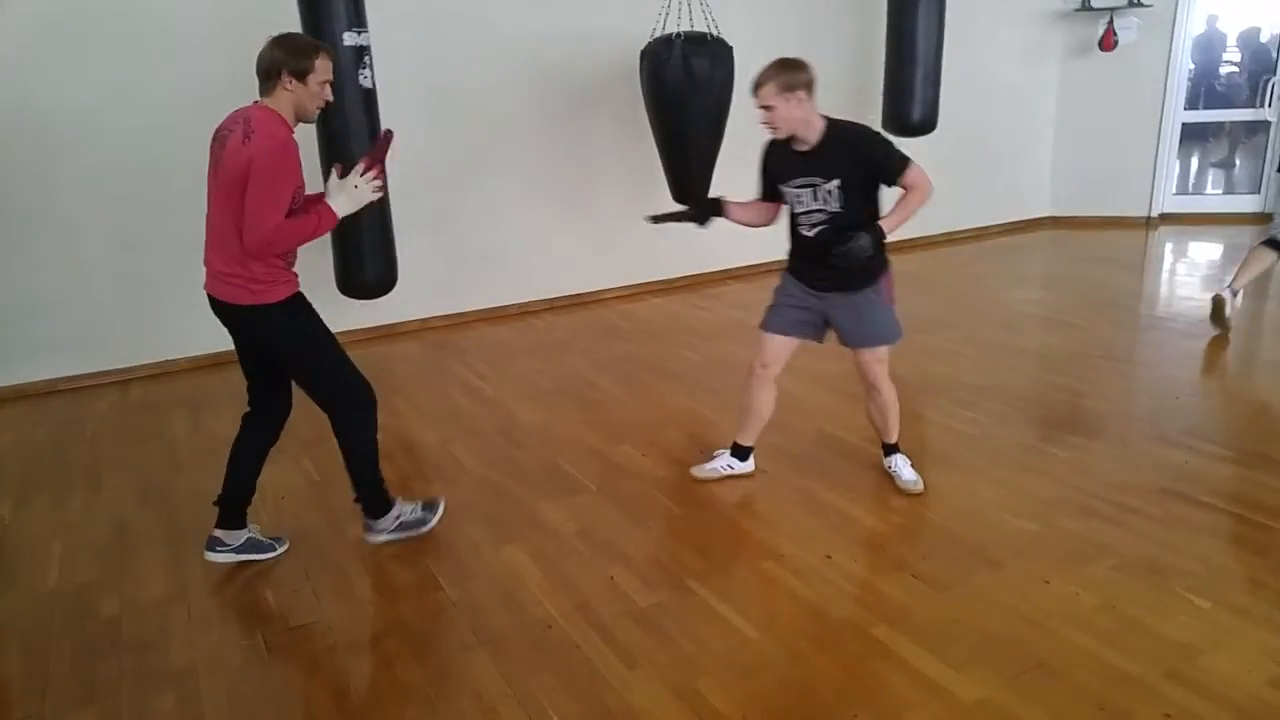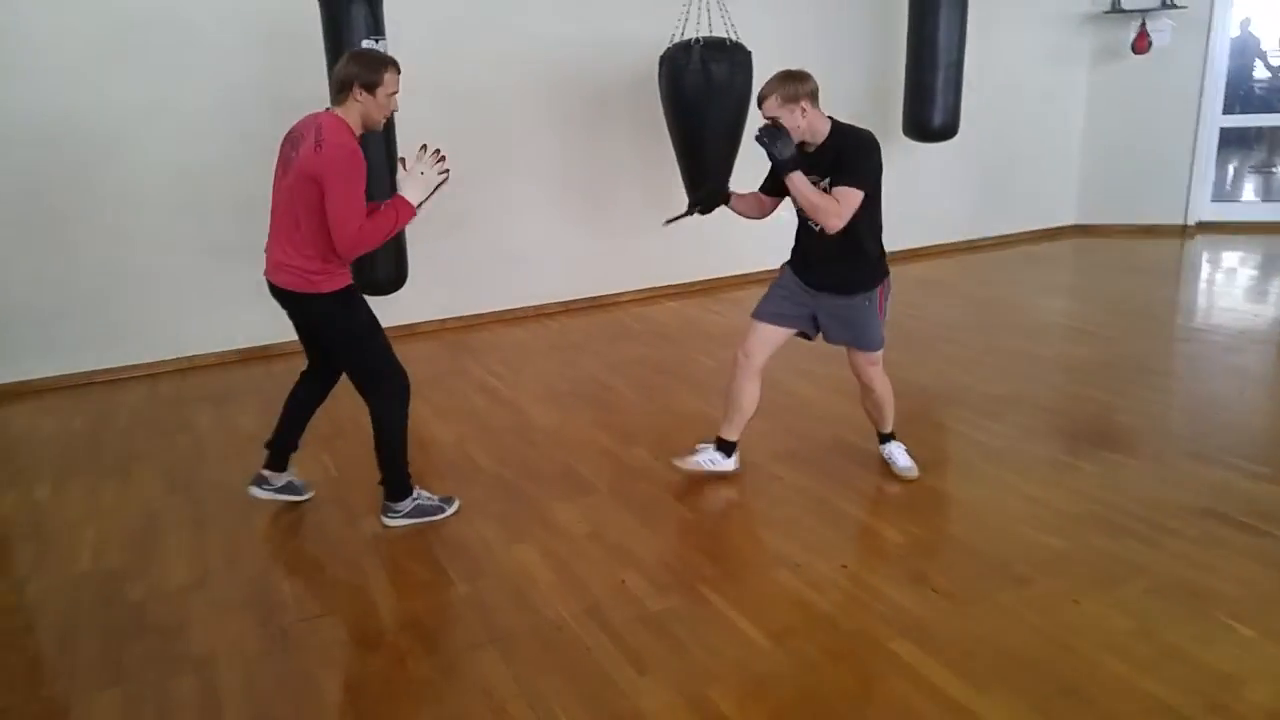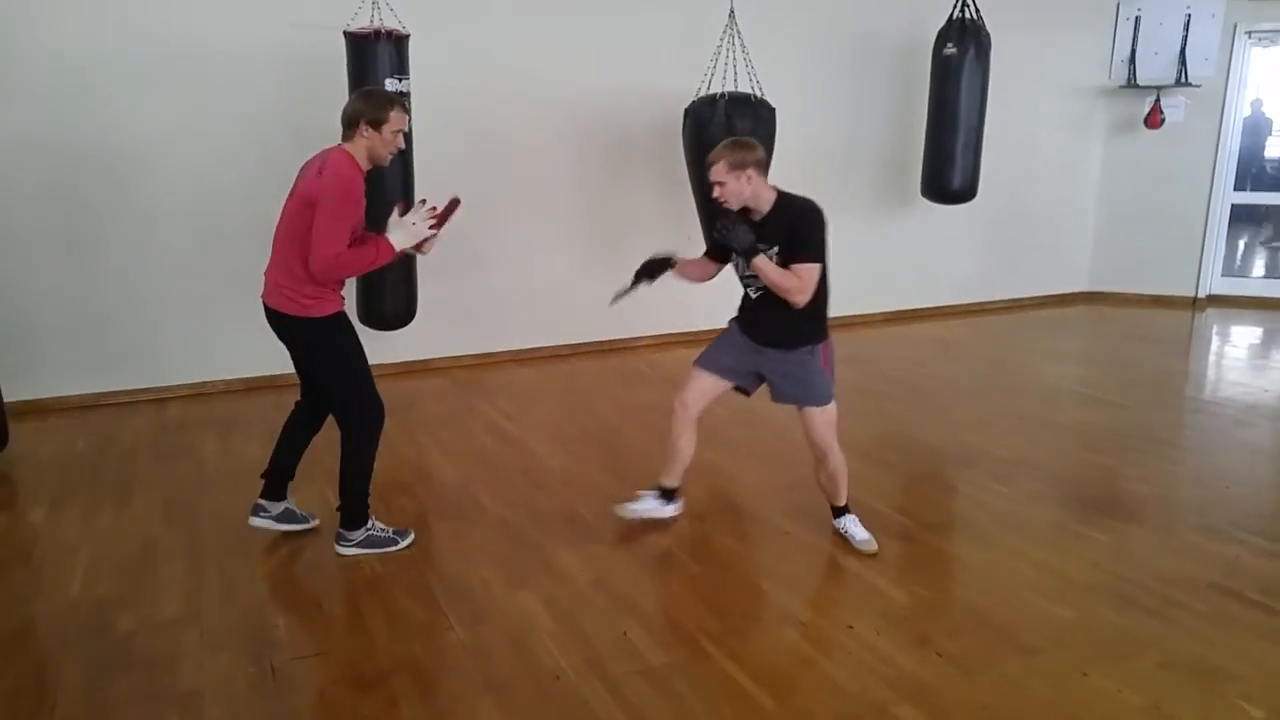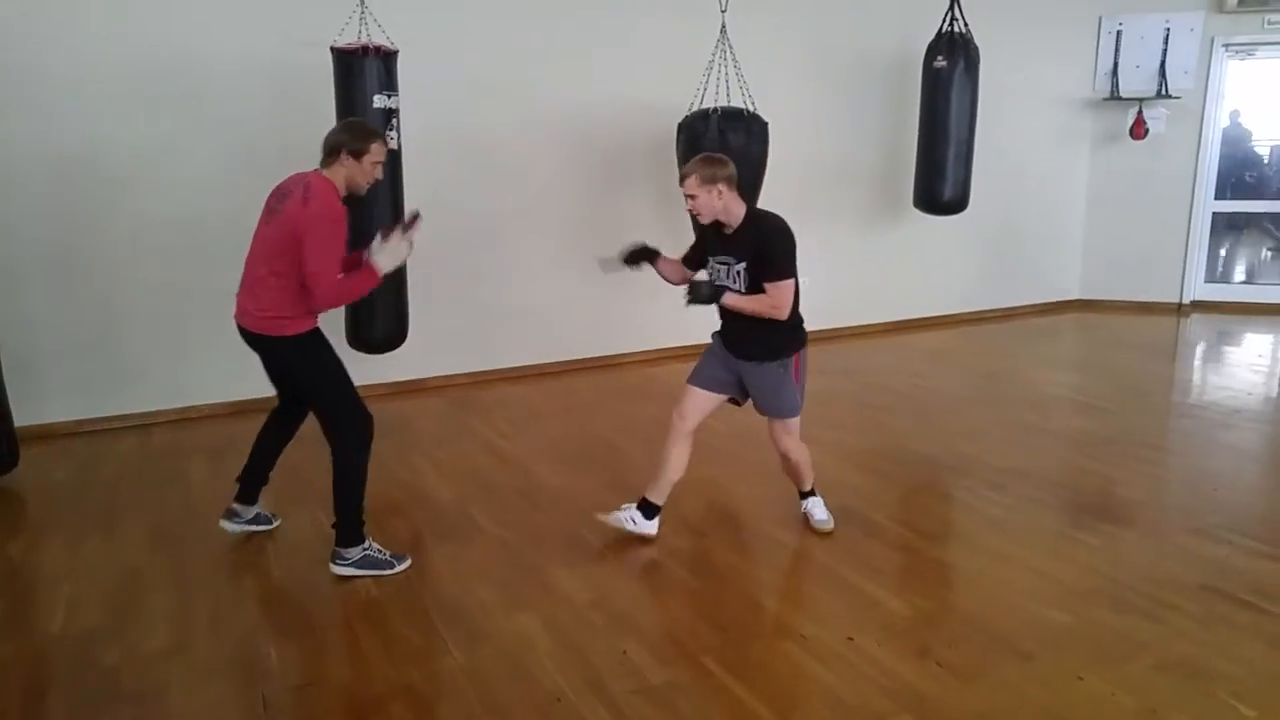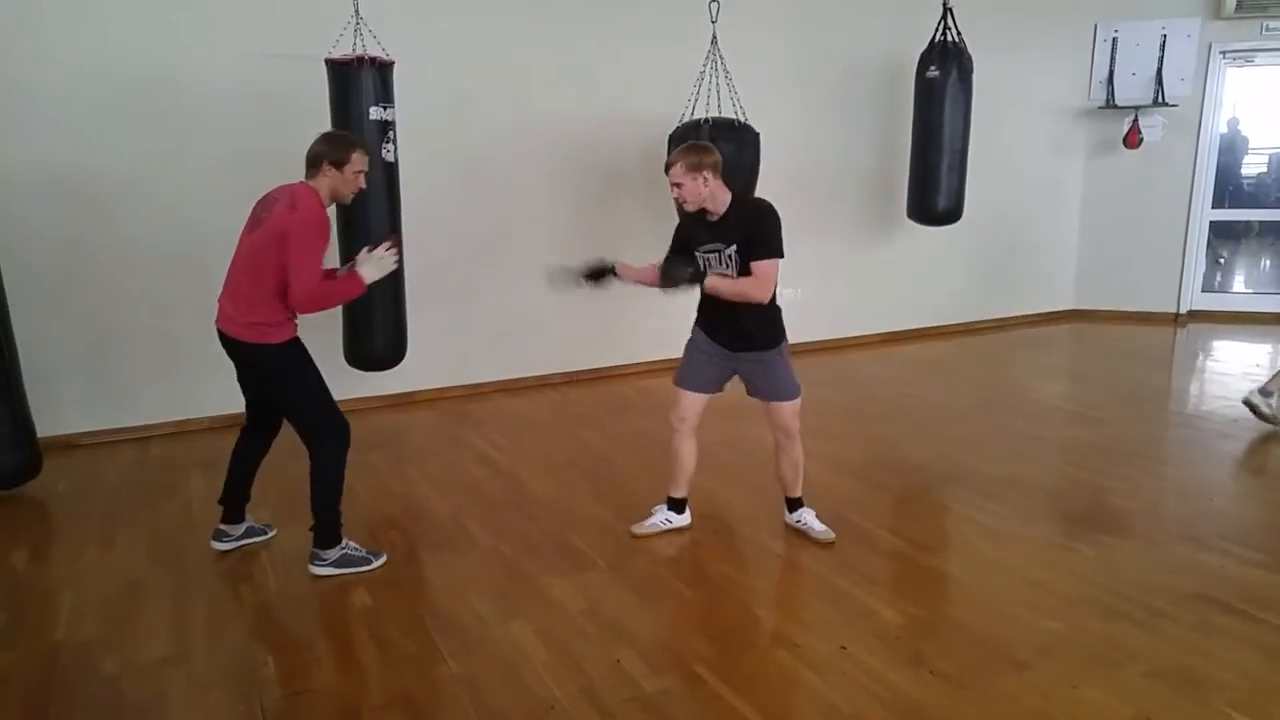
dt=0.5s
person 1, frame 1
left shoulder: (238, 126)
right shoulder: (274, 143)
right elbow: (263, 239)
left wrist: (332, 201)
right wrist: (333, 208)
left hip: (231, 295)
right hip: (265, 301)
left knee: (268, 405)
right knee: (351, 398)
left ankle: (229, 530)
right ankle: (380, 514)
person 1, frame 2
left shoulder: (308, 129)
right shoulder: (342, 151)
right elbow: (352, 242)
left wrist: (384, 209)
right wrist: (406, 200)
left hip: (288, 278)
right hip: (319, 287)
left knee: (324, 368)
right knee: (389, 386)
left ankle: (273, 471)
right ankle: (399, 498)
person 1, frame 3
left shoulder: (330, 164)
right shoulder: (343, 181)
right elbow: (326, 265)
left wrist: (398, 238)
right wrist: (392, 244)
left hip: (288, 305)
right hip: (310, 311)
left knee: (317, 401)
right knee: (364, 414)
left ankle: (272, 502)
right ankle: (354, 528)
person 1, frame 4
left shoulder: (297, 186)
right shoulder: (326, 209)
right elbow: (323, 295)
left wrist: (365, 258)
right wrist: (378, 266)
left hip: (258, 320)
right hip: (285, 329)
left knee: (293, 405)
right knee: (353, 426)
left ankle: (243, 506)
right ankle: (349, 547)
person 1, frame 5
left shoulder: (282, 198)
right shoulder: (311, 215)
right elbow: (307, 298)
left wrist: (345, 272)
right wrist: (361, 277)
left hip: (235, 330)
right hip: (266, 338)
left knee: (262, 423)
right knee: (329, 436)
left ankle: (231, 524)
right ankle: (327, 549)
person 2, frame 1
left shoulder: (857, 143)
right shoulder: (776, 153)
left elbow: (921, 187)
right elbow: (765, 214)
left wrist: (876, 232)
right wrist: (717, 207)
left hip: (861, 282)
right hip: (802, 281)
left knee: (876, 376)
right knee: (764, 368)
left ankle: (893, 457)
right ankle: (739, 455)
person 2, frame 2
left shoulder: (859, 146)
right shoulder: (791, 149)
left elbow: (833, 218)
right elbow: (761, 206)
left wrist: (789, 166)
right wrist: (726, 198)
left hip: (857, 286)
right hip: (800, 277)
left knee: (869, 373)
right knee: (749, 357)
left ankle: (888, 442)
right ankle: (724, 452)
person 2, frame 3
left shoulder: (803, 216)
right shoulder: (734, 222)
left elbow: (799, 293)
right elbow: (706, 267)
left wrist: (750, 250)
right wrist: (670, 264)
left hip: (800, 345)
right hip: (747, 334)
left knee: (824, 441)
right knee: (684, 407)
left ankle: (843, 517)
right ankle: (665, 497)
person 2, frame 4
left shoulder: (771, 232)
right shoulder: (710, 233)
left elbow: (780, 307)
right elbow: (682, 275)
left wrist: (719, 295)
right wrist: (651, 256)
left hip: (777, 355)
right hip: (728, 347)
left knee: (786, 444)
right knee: (682, 422)
left ankle: (809, 498)
right ankle: (647, 514)
person 2, frame 5
left shoulder: (759, 215)
right shoulder: (690, 225)
left elbow: (762, 289)
right elbow: (666, 274)
left wrist: (702, 279)
right wrist: (615, 270)
left hip: (762, 343)
right hip: (710, 339)
left knee: (788, 429)
right knee: (681, 422)
left ankle: (797, 511)
right ankle: (677, 510)
